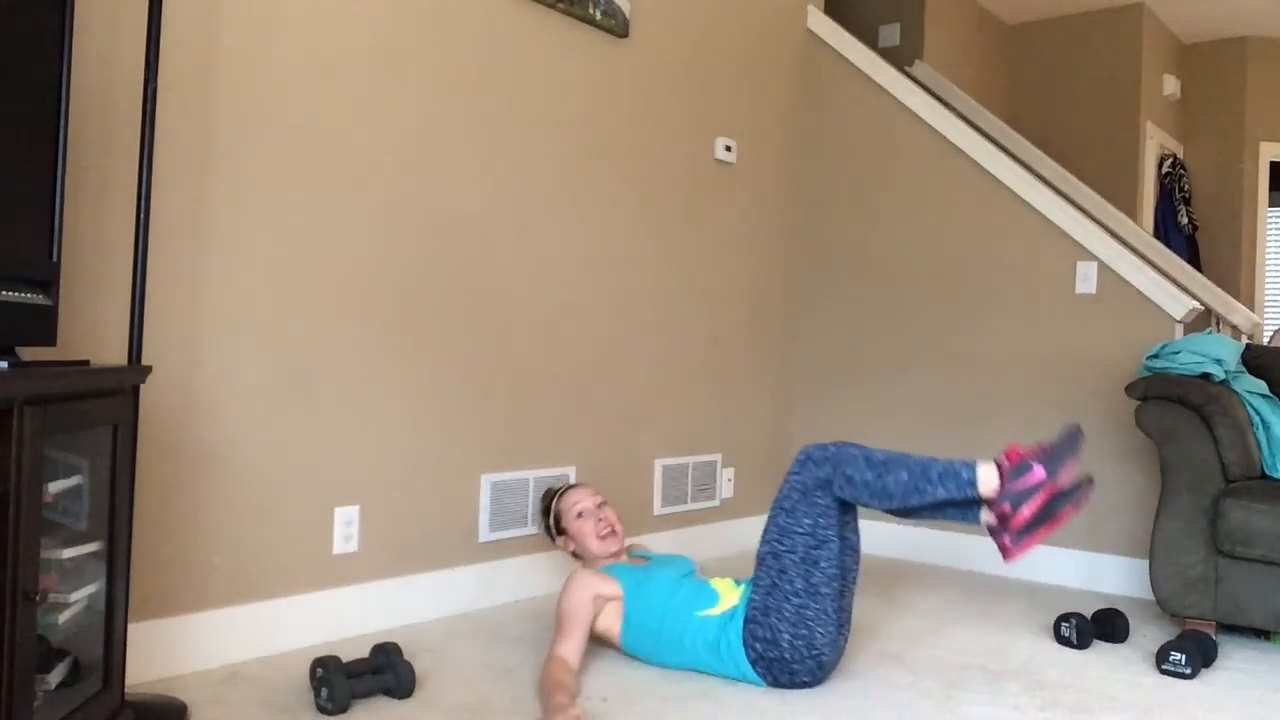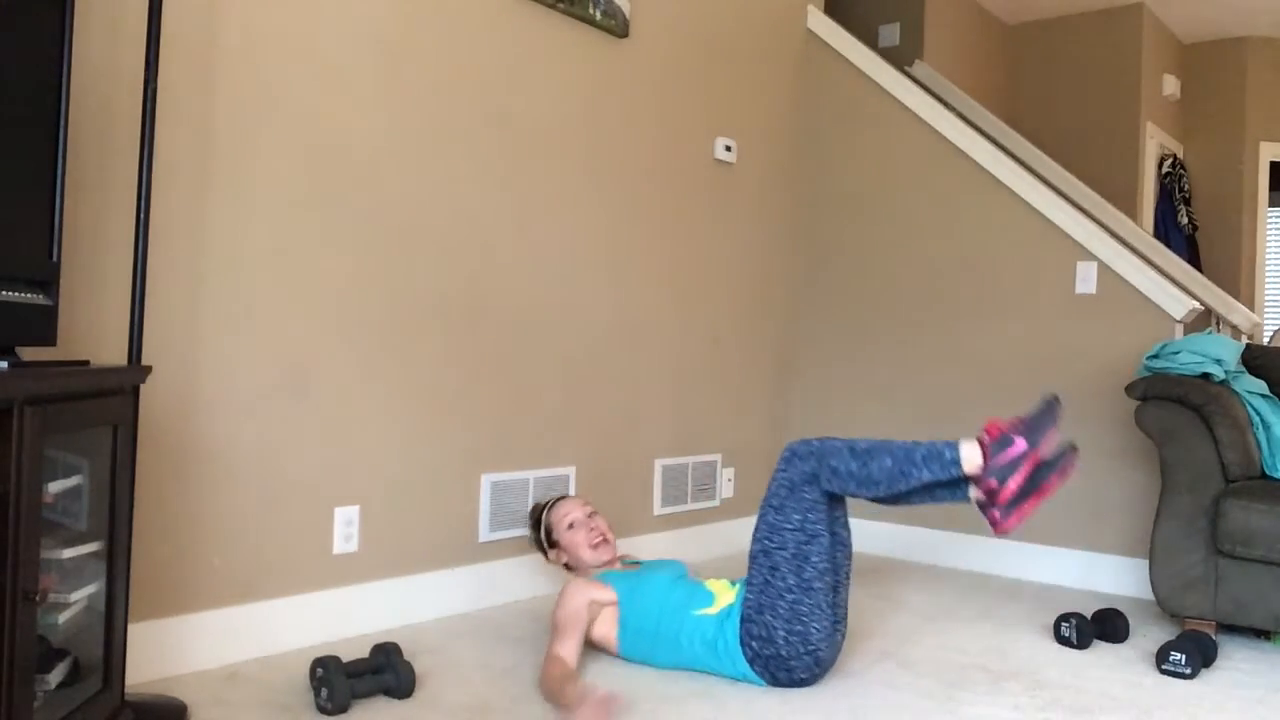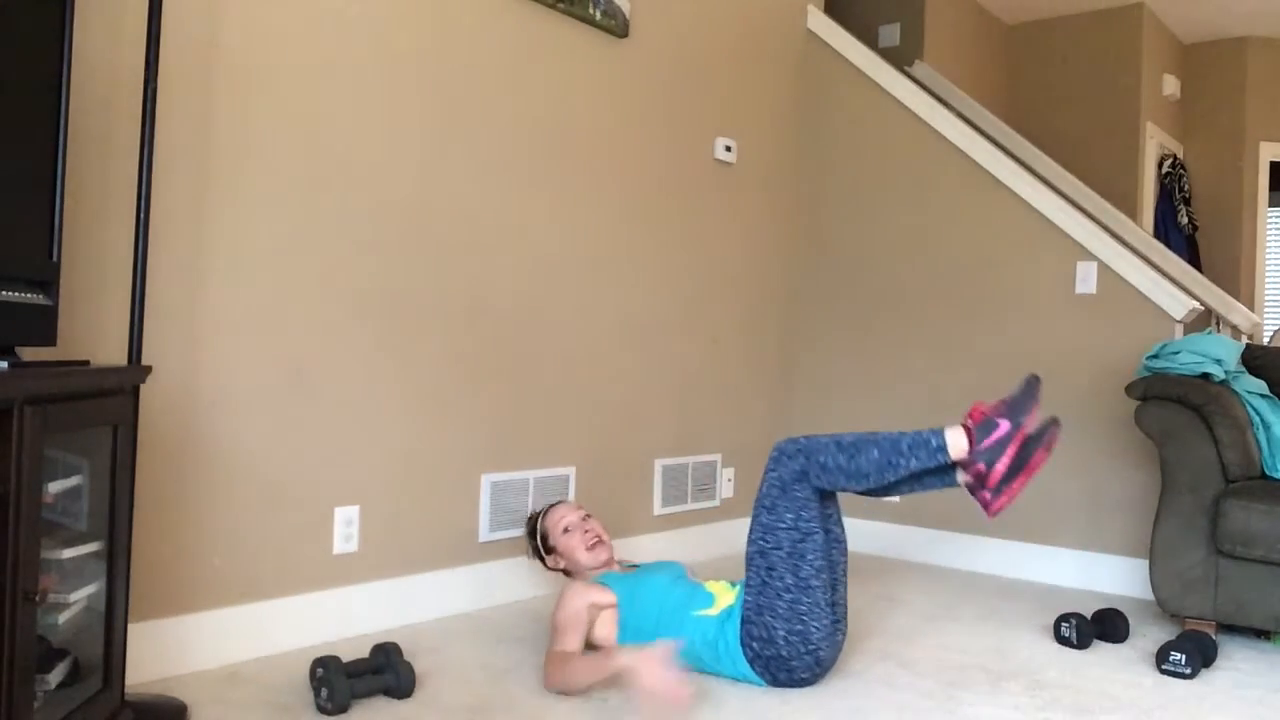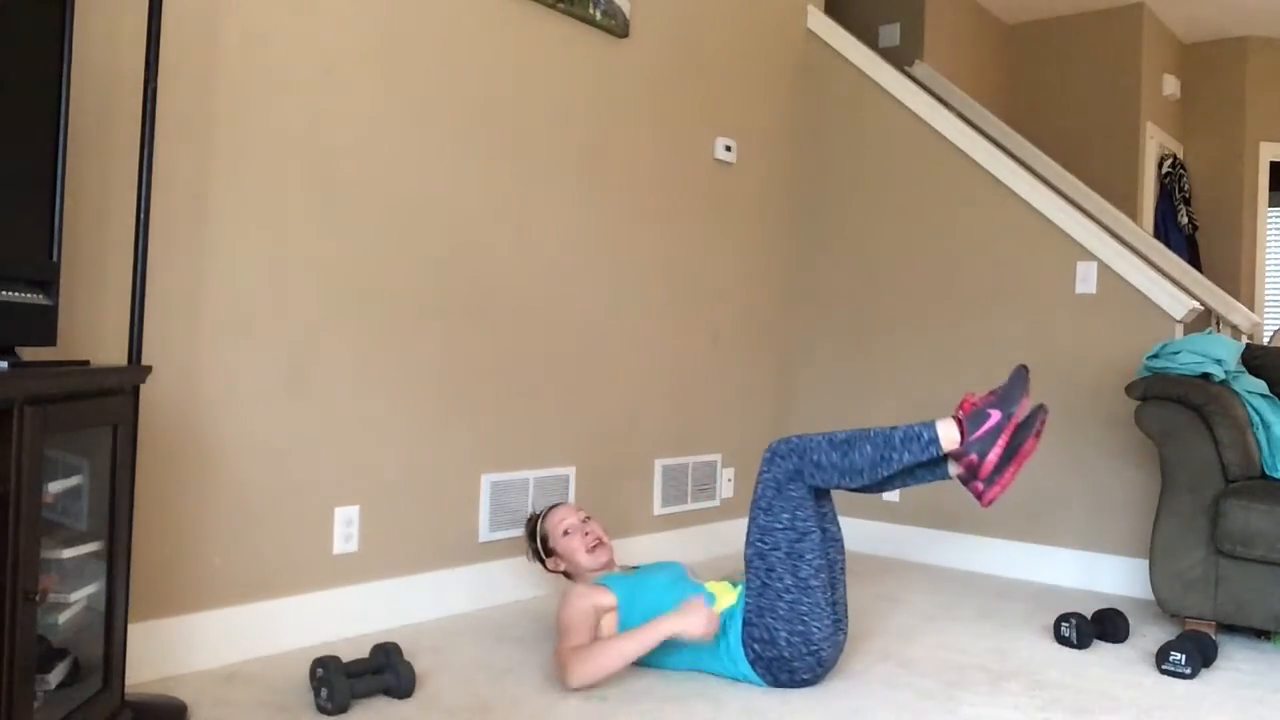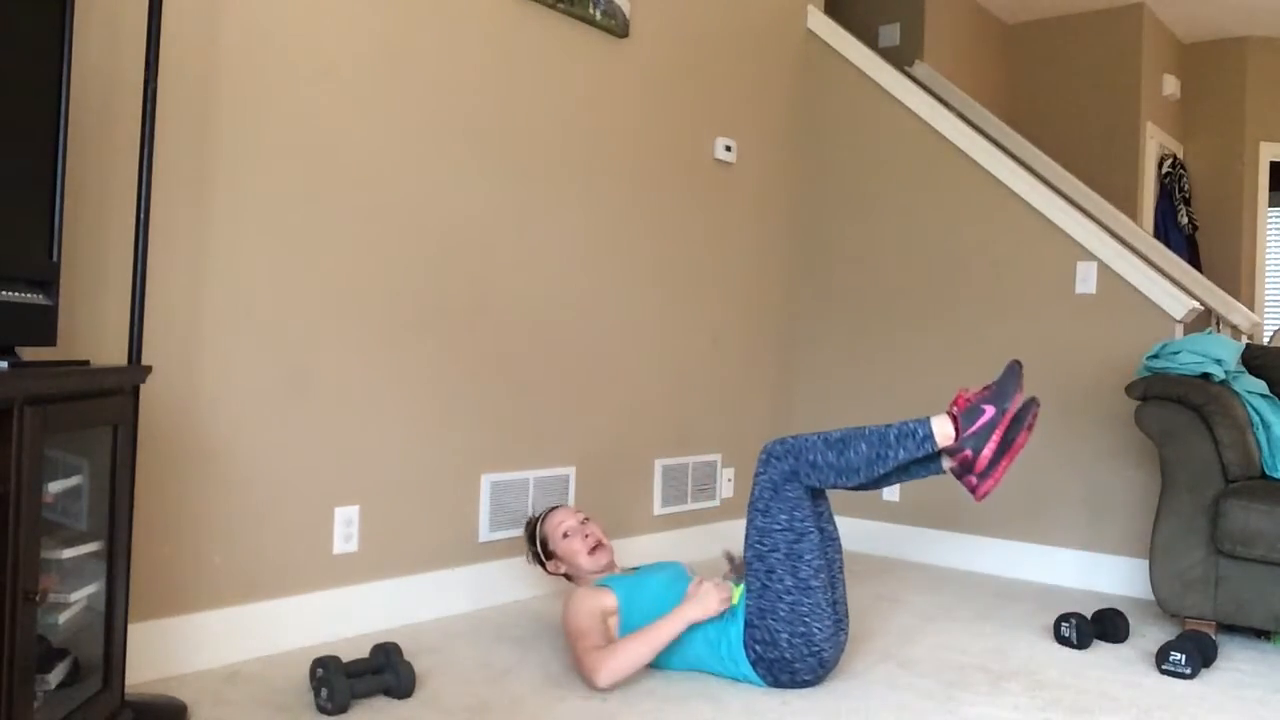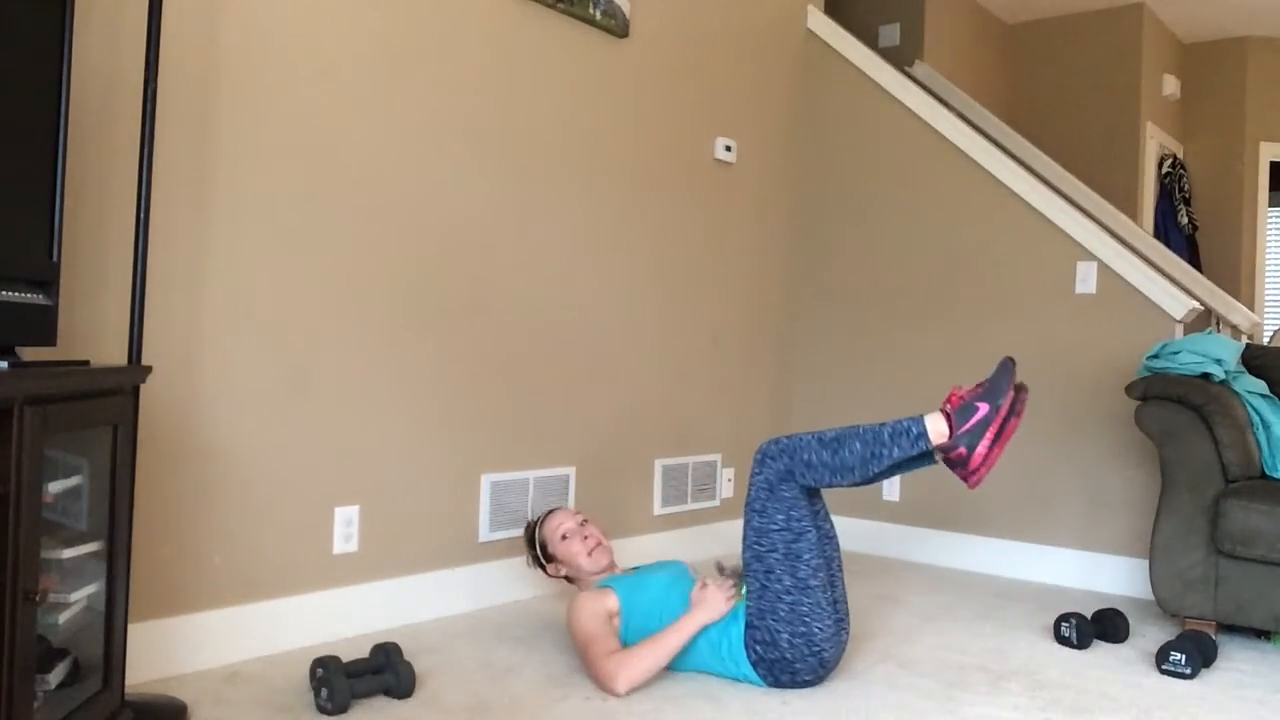
dt=0.1s
person 1, frame 1
left shoulder: (645, 560)
right shoulder: (585, 591)
right elbow: (558, 665)
left hip: (800, 636)
right hip: (777, 649)
left knee: (833, 477)
right knee: (818, 466)
left ankle: (1000, 514)
right ankle: (997, 481)
person 1, frame 2
left shoulder: (641, 569)
right shoulder: (582, 596)
right elbow: (556, 662)
left hip: (808, 632)
right hip: (775, 644)
left knee: (822, 474)
right knee: (805, 461)
left ankle: (986, 491)
right ankle: (979, 460)
person 1, frame 3
left shoulder: (643, 572)
right shoulder: (581, 602)
right elbow: (556, 669)
right wrist: (628, 661)
left hip: (808, 634)
right hip: (776, 649)
left knee: (810, 477)
right knee: (793, 459)
left ankle: (977, 475)
right ankle: (967, 446)
person 1, frame 4
left shoulder: (645, 577)
right shoulder: (584, 601)
right elbow: (572, 668)
right wrist: (670, 623)
left hip: (814, 633)
right hip: (780, 647)
left knee: (807, 471)
right knee: (788, 459)
left ankle: (969, 466)
right ankle: (958, 438)
person 1, frame 5
left shoulder: (645, 576)
right shoulder: (586, 603)
right elbow: (599, 671)
right wrist: (690, 610)
left hip: (813, 633)
right hip: (782, 650)
left knee: (801, 472)
right knee: (784, 459)
left ankle: (963, 459)
right ankle: (953, 431)
person 1, frame 6
left shoulder: (648, 576)
right shoulder: (590, 605)
right elbow: (615, 676)
left wrist: (734, 582)
right wrist: (699, 614)
left hip: (814, 631)
right hip: (785, 649)
left knee: (796, 470)
right knee: (779, 460)
left ankle: (955, 450)
right ankle: (947, 428)
